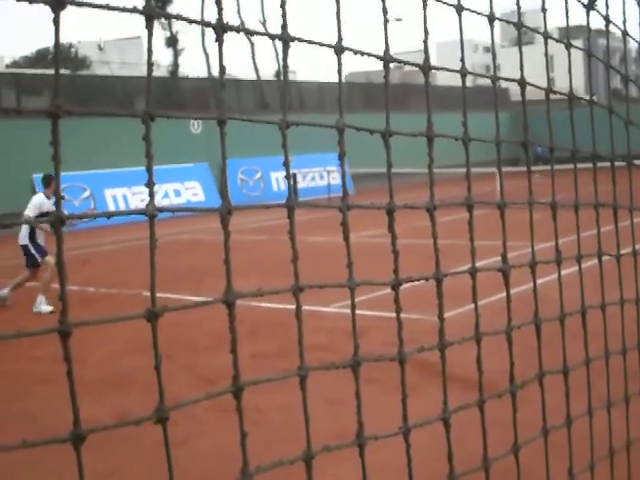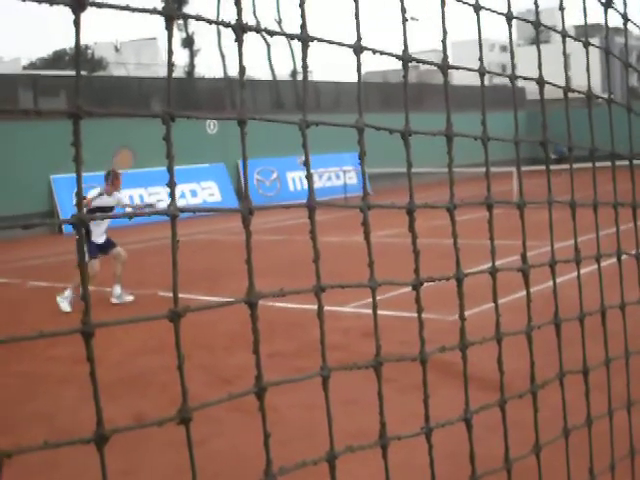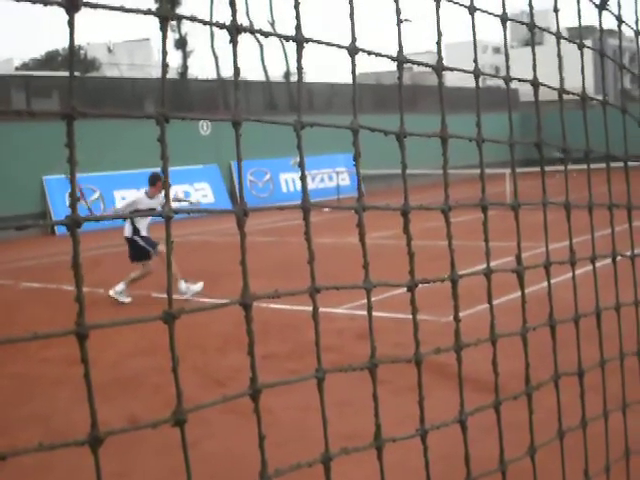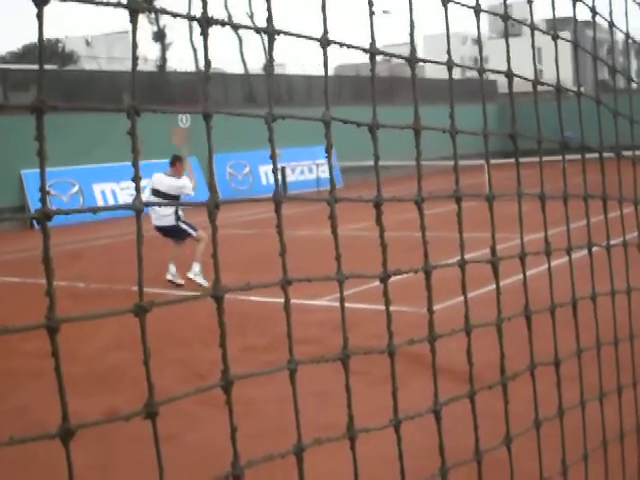
dt=0.3s
person 1, frame 1
left shoulder: (49, 201)
right shoulder: (39, 199)
left elbow: (49, 222)
right elbow: (26, 218)
right wrist: (45, 227)
left hip: (35, 240)
right hip: (29, 240)
left knee: (32, 273)
right knee: (50, 264)
right ankle: (40, 302)
person 1, frame 2
left shoulder: (116, 196)
right shoulder: (96, 194)
left elbow: (127, 205)
right elbow: (83, 205)
left wrist: (144, 205)
left hip: (101, 237)
right hip: (87, 236)
left knee: (122, 256)
right knee: (93, 270)
left ankle: (118, 294)
right ankle: (66, 296)
person 1, frame 3
left shoulder: (158, 196)
right shoulder: (138, 198)
right elbow: (119, 211)
left wrist: (182, 199)
left hip: (140, 234)
right hip: (134, 234)
left knee: (147, 268)
right knee: (165, 253)
left ankle: (119, 290)
right ankle: (183, 288)
person 1, frame 4
left shoulder: (156, 178)
right shoulder: (180, 184)
right elbow: (191, 188)
right wrist: (189, 176)
left hip: (157, 221)
right hip: (172, 222)
left knee: (179, 241)
right knee: (202, 238)
left ankle: (172, 273)
right ankle: (195, 271)
